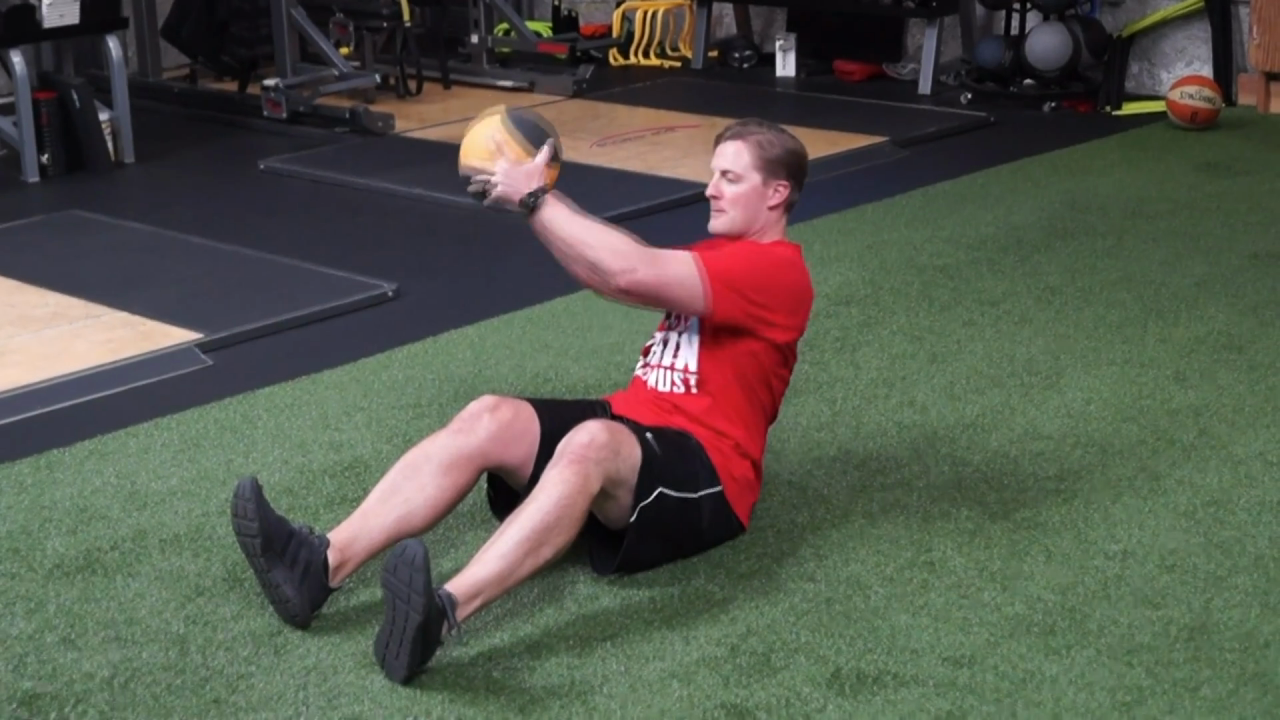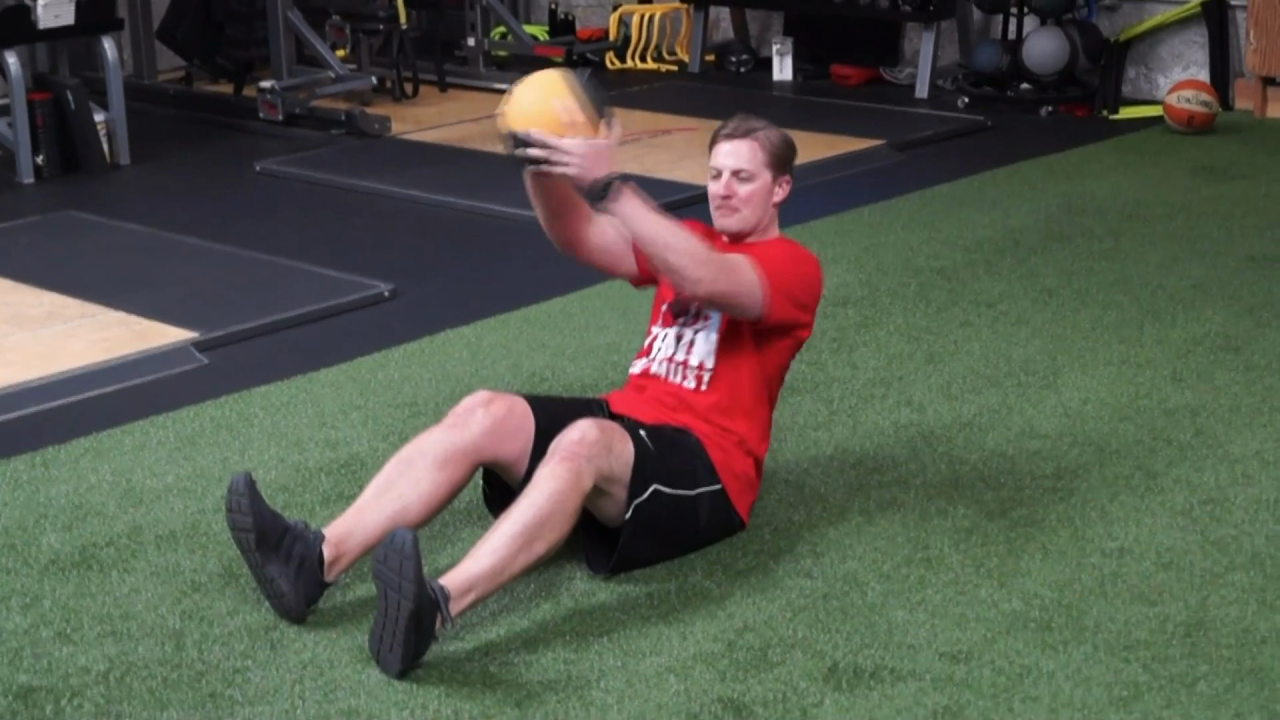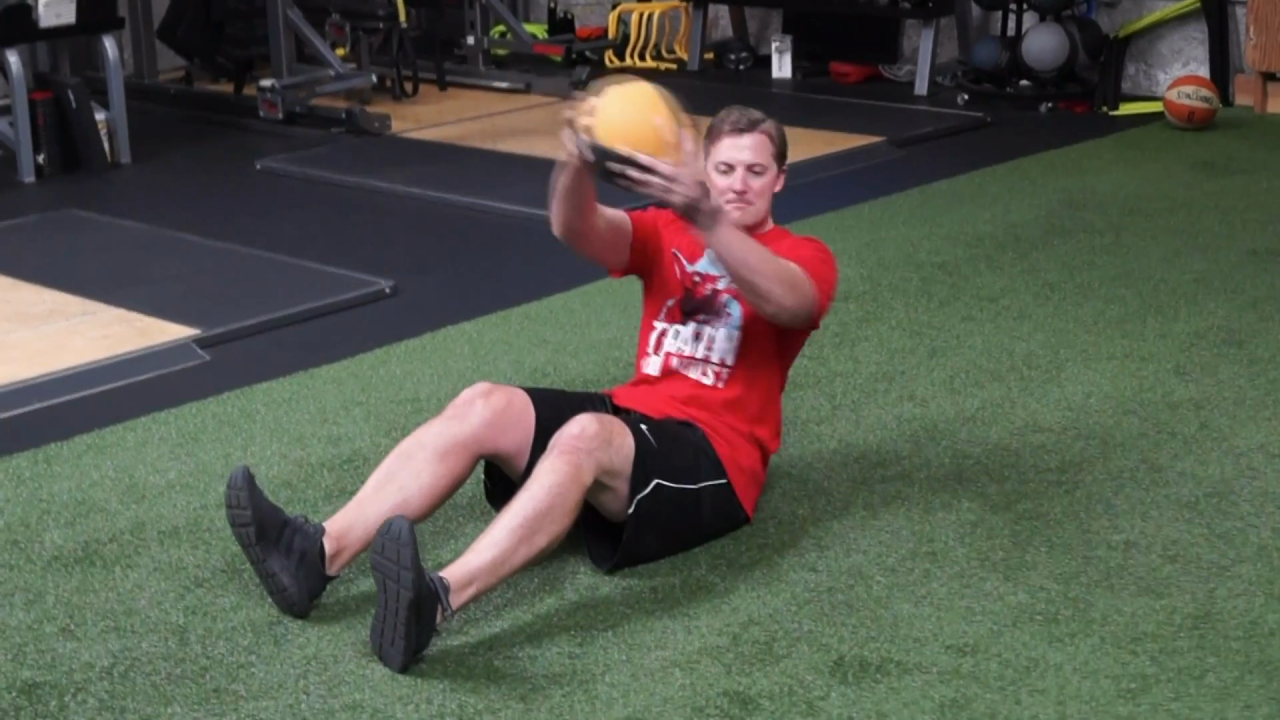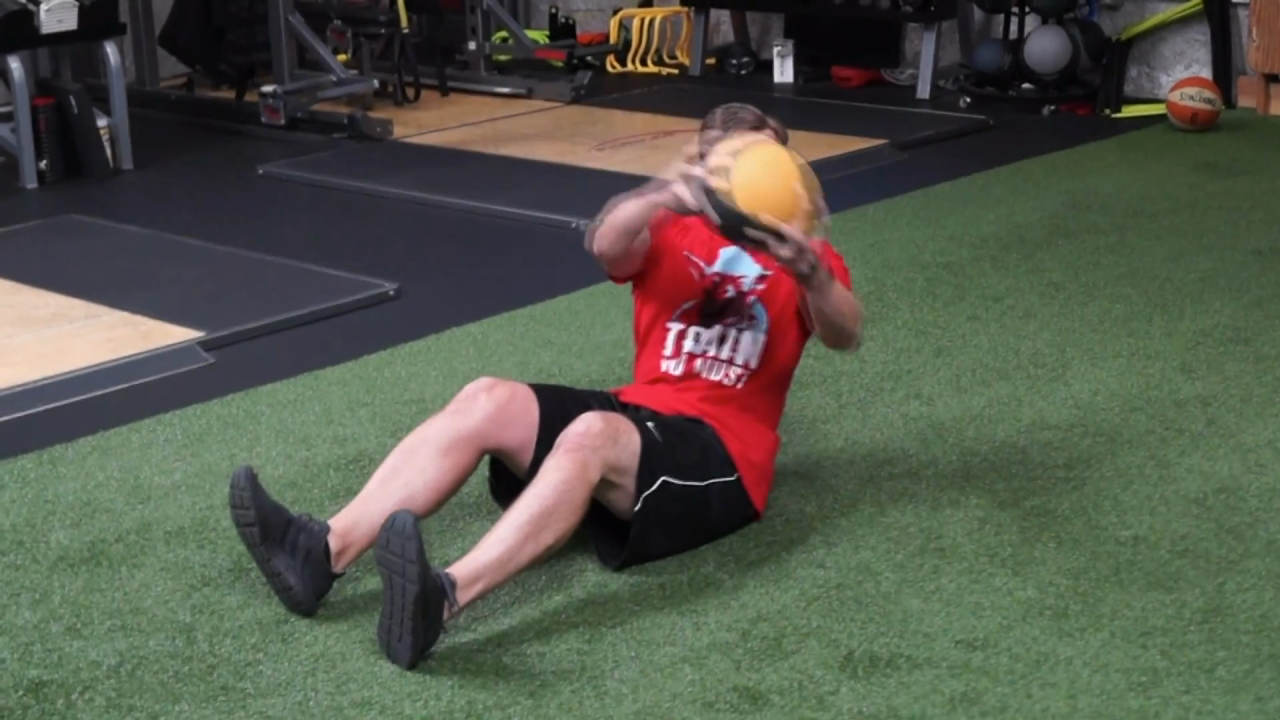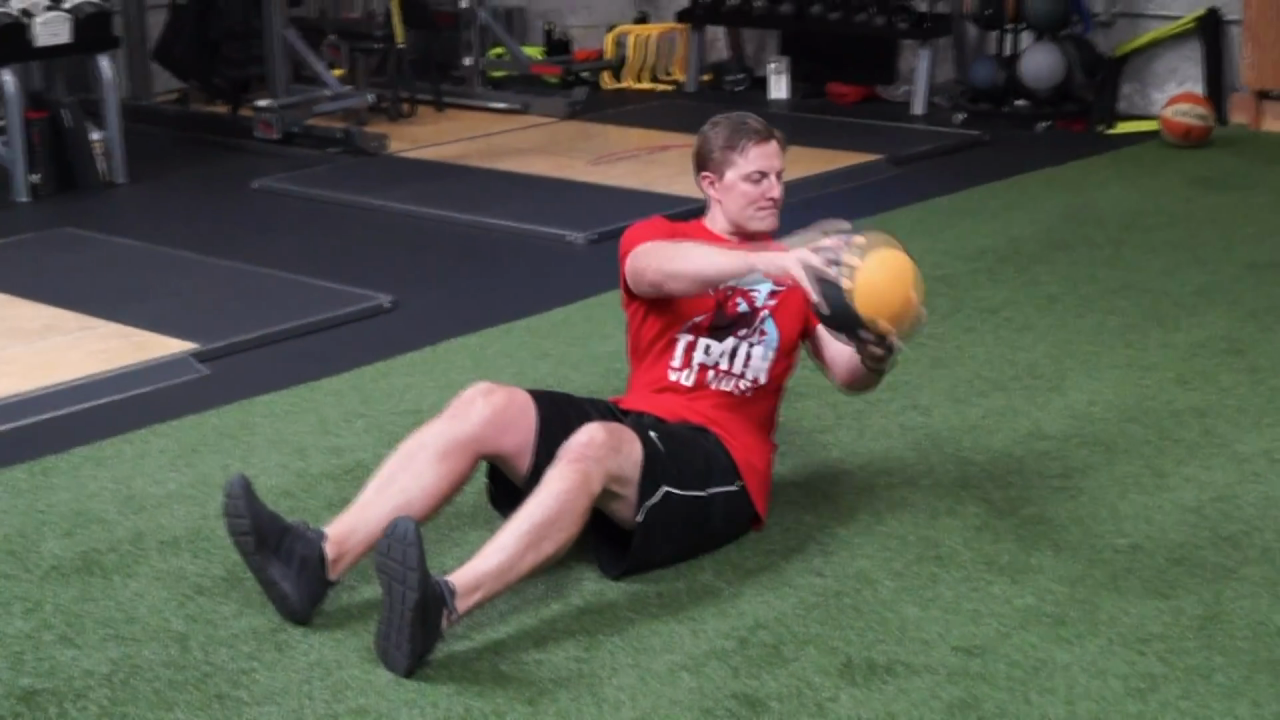
dt=0.2s
person 1, frame 1
left shoulder: (775, 270)
right shoulder: (726, 255)
left elbow: (632, 271)
right elbow: (611, 278)
left wrist: (537, 198)
right wrist: (539, 201)
left hip: (704, 470)
right hip: (634, 421)
left knee: (592, 443)
right knee: (490, 418)
left ankle: (443, 613)
right ankle: (325, 562)
person 1, frame 2
left shoulder: (793, 268)
right shoulder: (700, 241)
left elbow: (702, 279)
right elbow: (577, 237)
left wrist: (610, 185)
right wrist: (541, 167)
left hip: (704, 468)
right hip: (630, 420)
left knee: (584, 443)
right knee: (483, 414)
left ankle: (436, 608)
right ankle: (320, 558)
person 1, frame 3
left shoulder: (805, 258)
right shoulder: (666, 233)
left elbow: (782, 298)
right elbow: (576, 229)
left wrist: (699, 212)
right wrist: (576, 161)
left hip: (714, 459)
right hip: (633, 416)
left knee: (584, 438)
right knee: (485, 406)
left ankle: (436, 599)
right ankle: (320, 552)
person 1, frame 4
left shoulder: (810, 255)
right shoulder: (667, 236)
left elbow: (843, 334)
right elbow: (607, 245)
left wrist: (808, 268)
right wrist: (665, 198)
left hip: (723, 455)
right hip: (639, 414)
left knee: (591, 435)
right knee: (488, 400)
left ankle: (442, 598)
right ankle: (326, 549)
person 1, frame 5
left shoulder: (805, 272)
right shoulder: (664, 239)
left elbow: (851, 376)
right elbow: (655, 269)
left wrist: (874, 349)
right wrist: (770, 260)
left hip: (721, 463)
right hip: (637, 422)
left knee: (594, 446)
right knee: (486, 405)
left ankle: (443, 605)
right ankle: (322, 558)
